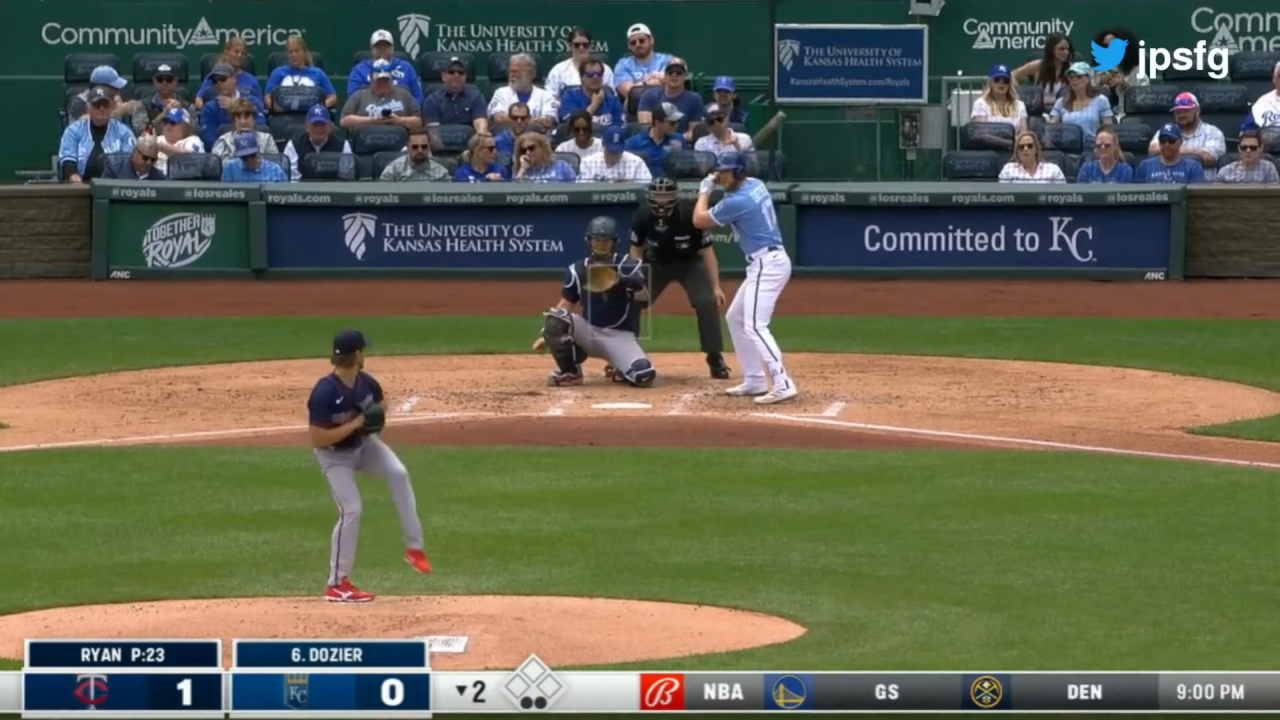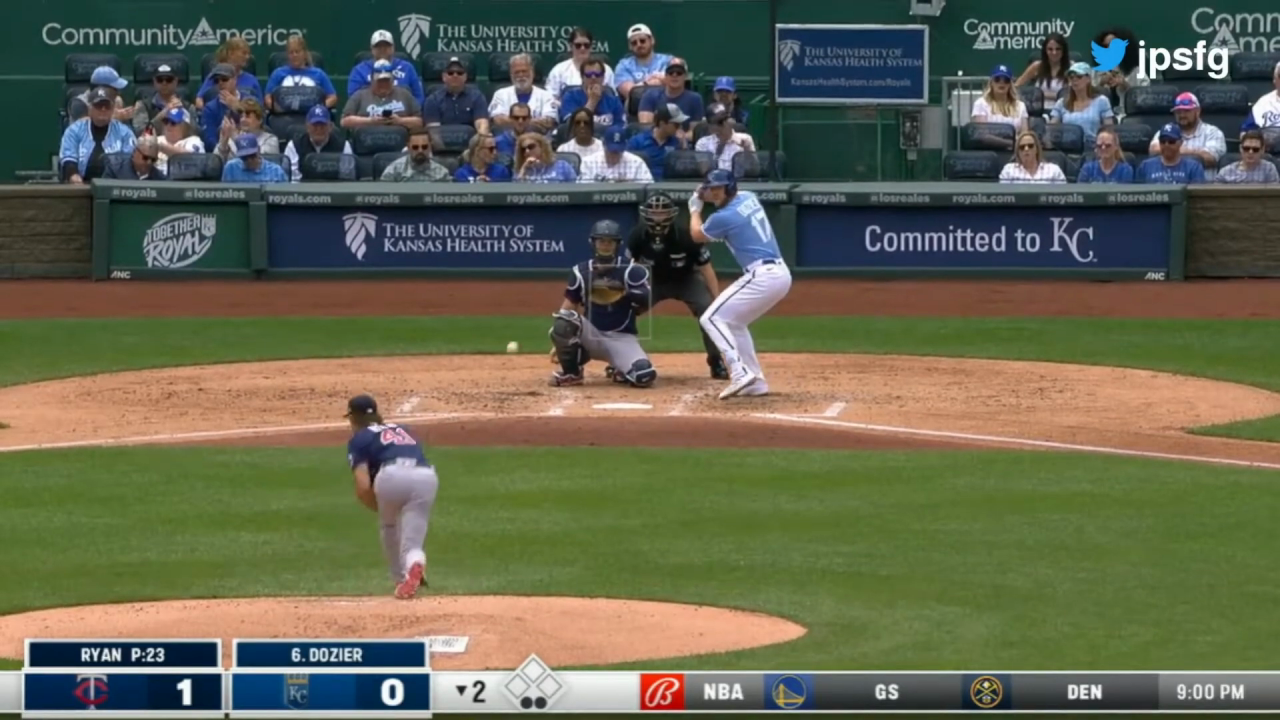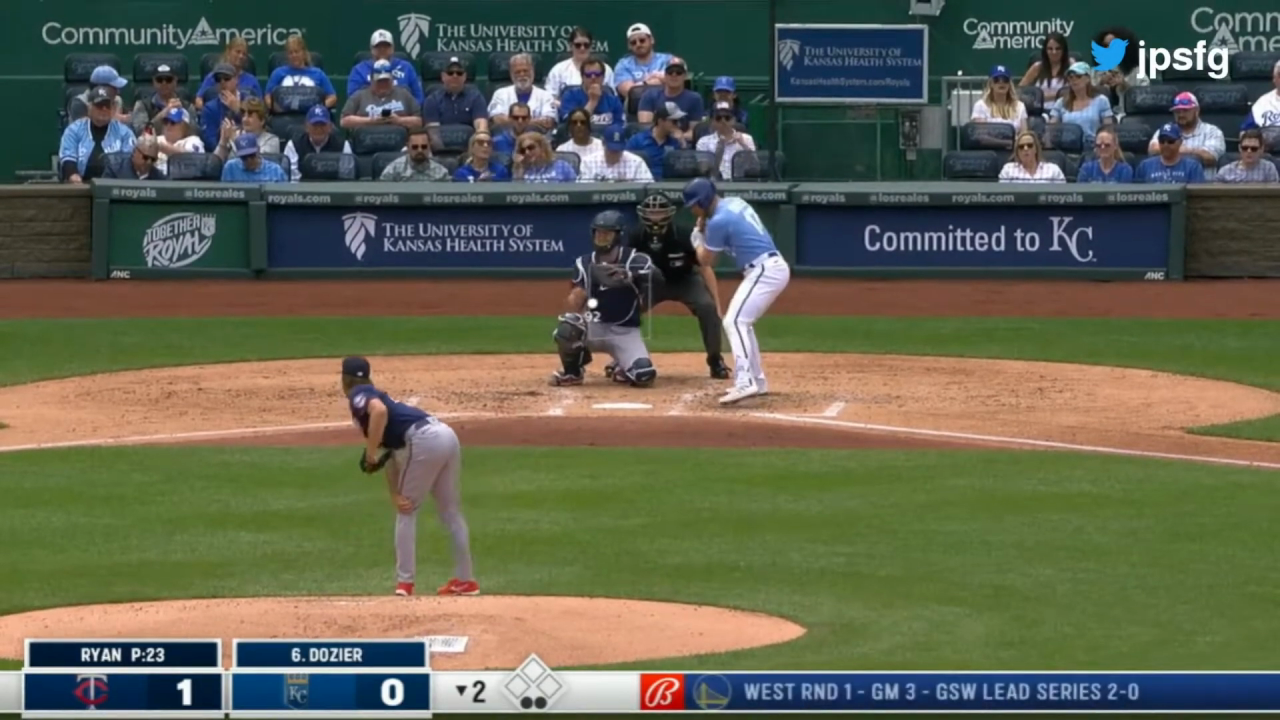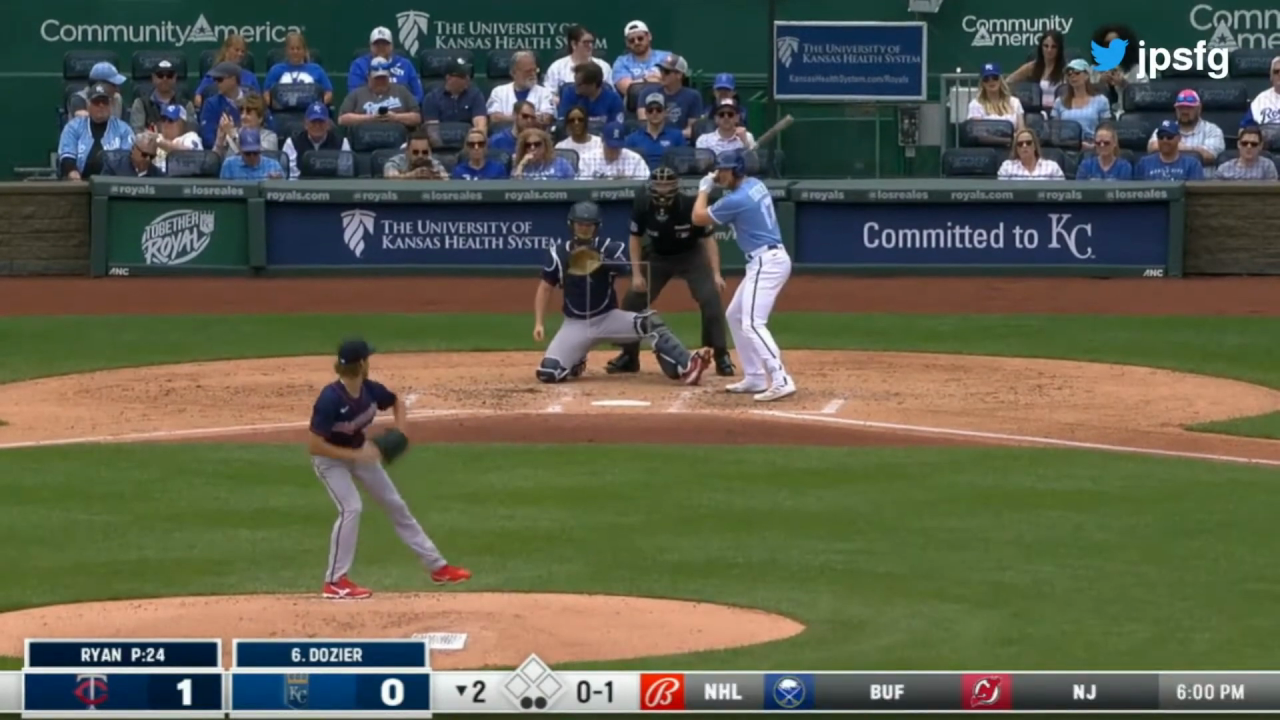
dt=0.7s
person 1, frame 1
left shoulder: (364, 381)
right shoulder: (323, 392)
left elbow: (381, 398)
right elbow: (315, 439)
left wrist: (375, 417)
right wrist: (356, 423)
left hip: (363, 442)
right hip: (334, 455)
left knee: (398, 473)
right knee: (352, 511)
left ankle: (414, 547)
right ankle: (338, 584)
person 1, frame 2
left shoulder: (358, 439)
right shoulder: (397, 429)
left elbow: (362, 485)
left wrist: (375, 504)
left hip: (391, 477)
right hip: (424, 479)
left knee: (389, 527)
right knee: (411, 547)
left ankle: (406, 578)
right ankle: (414, 568)
person 1, frame 3
left shoulder: (358, 395)
left elbow: (379, 410)
right elbow: (391, 457)
left wrist: (371, 451)
right wrist: (396, 494)
left hip: (424, 440)
right hip: (445, 435)
left knee: (407, 513)
right knee: (449, 511)
left ankle: (405, 581)
right ankle: (465, 579)
person 1, frame 4
left shoulder: (371, 389)
right shoulder: (329, 399)
left elbow: (398, 402)
right elbow: (314, 446)
left wrist: (398, 435)
right wrist: (355, 455)
left hip: (361, 453)
right hip: (330, 460)
left knee: (396, 506)
right knee: (351, 509)
left ankle: (437, 567)
right ankle: (335, 582)
person 2, frame 1
left shoulder: (737, 201)
right shoulder: (756, 185)
left elbow: (699, 220)
left wrist: (704, 191)
right wrist: (718, 181)
left hip: (766, 265)
right hip: (772, 262)
left knee: (755, 326)
right knee: (736, 318)
left ankle: (783, 385)
right ankle: (755, 381)
person 2, frame 2
left shoulder: (724, 217)
right shoulder: (749, 197)
left elbow: (697, 235)
left wrist: (694, 209)
right wrist: (705, 197)
left hip: (762, 276)
right hip: (781, 275)
left knee: (711, 319)
right knee: (734, 323)
left ankle: (740, 373)
right ankle: (755, 382)
person 2, frame 3
left shoulder: (718, 221)
right shoulder: (734, 202)
left elbow: (706, 261)
left wrist: (698, 241)
left hip: (765, 271)
right hip: (774, 268)
left knee: (734, 320)
right knee: (741, 323)
left ankle: (746, 382)
right ankle: (754, 380)
person 2, frame 4
left shoulder: (736, 199)
right shoulder: (755, 184)
left elbow: (698, 218)
left wrist: (704, 188)
right wrist: (716, 181)
left hip: (766, 263)
right hip: (771, 260)
left knee: (752, 323)
right knee: (735, 315)
left ankle: (781, 381)
right ankle: (756, 378)
person 3, frame 1
left shoulder: (690, 216)
right shoulder: (642, 216)
left elbow: (707, 252)
right elbow: (636, 250)
left wrist: (716, 286)
left hip: (690, 264)
right hip: (656, 263)
left knee: (707, 302)
left ankle: (715, 358)
person 3, frame 2
left shoulder: (687, 236)
right shoulder: (638, 235)
left elbow: (706, 269)
left hip: (686, 280)
right hip: (653, 281)
left knee: (707, 308)
left ankle: (716, 361)
person 3, frame 3
left shoulder: (686, 235)
right shoulder: (635, 236)
left elbow: (705, 269)
left wrist: (717, 302)
left hip: (685, 280)
left knee: (708, 307)
left ankle: (715, 360)
person 3, frame 4
left shoulder: (690, 206)
right shoulder: (642, 205)
left elbow: (708, 239)
right elbow: (635, 238)
left wrist: (716, 274)
right wrist: (636, 274)
left hip: (690, 256)
right hip: (657, 257)
left knee: (710, 298)
right knee: (633, 299)
left ankle: (720, 354)
right ankle: (629, 355)
person 4, frame 1
left shoulder: (627, 264)
right shoulder: (577, 270)
left elbow: (640, 284)
right elbow: (564, 306)
left wrist: (618, 279)
right wrist: (548, 336)
left hip: (619, 335)
right hip: (588, 332)
left knee: (643, 376)
right knee: (555, 318)
left ankle: (620, 369)
right ankle: (570, 371)
person 4, frame 2
left shoulder: (632, 271)
right shoulder: (580, 272)
left elbow: (647, 302)
right elbow: (568, 307)
left wrist: (625, 292)
right wrist: (560, 342)
left hip: (621, 338)
right hip: (591, 335)
left knee: (644, 376)
right knee: (563, 319)
left ankle: (620, 370)
right ankle: (571, 372)
person 4, frame 3
left shoulder: (635, 260)
right shoulder: (583, 263)
left elbow: (656, 278)
right elbow: (575, 306)
left wrist: (631, 274)
right wrist: (576, 297)
left hip: (627, 332)
right hip: (596, 326)
left knee: (644, 375)
right knee: (567, 327)
left ankle: (623, 369)
right ankle: (572, 373)
person 4, frame 4
left shoulder: (608, 248)
right shoulder: (558, 253)
left elbow: (624, 268)
right elbow: (545, 288)
left wrist: (601, 262)
right wrist: (539, 323)
left hip: (608, 317)
right hip: (576, 324)
left knee: (650, 322)
right knee: (547, 373)
left ankle: (686, 367)
right ankle: (576, 363)
